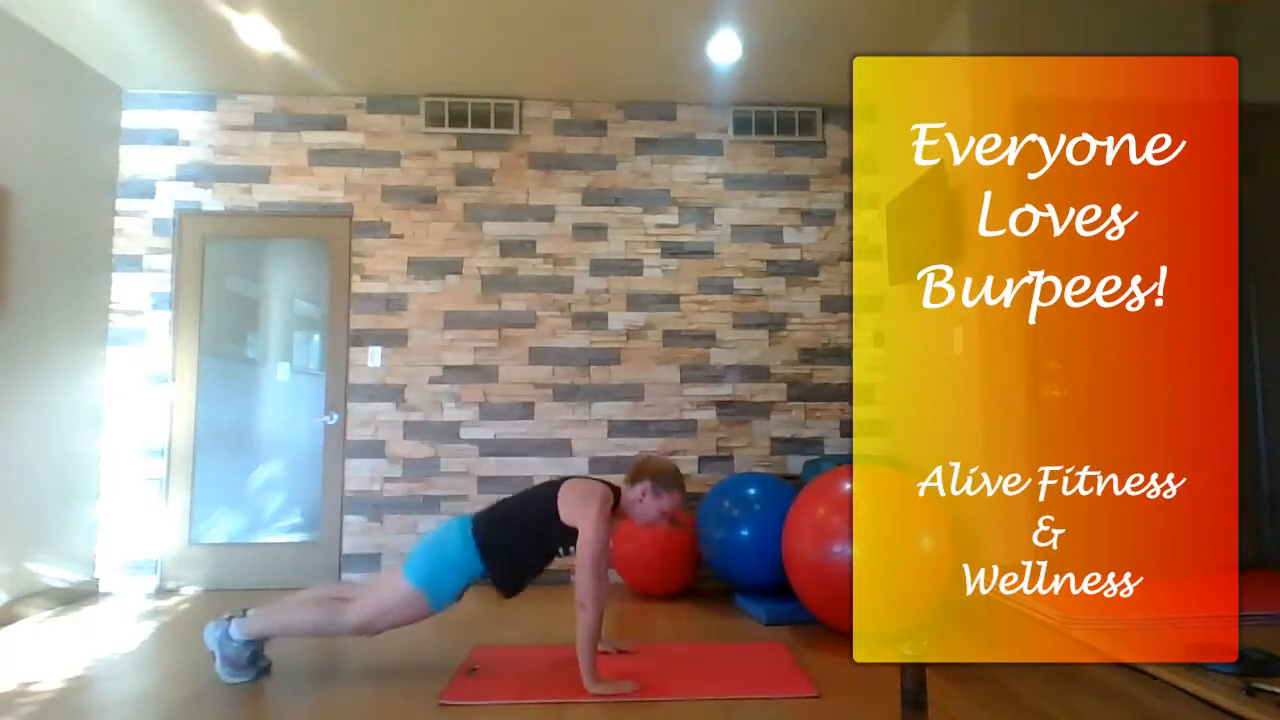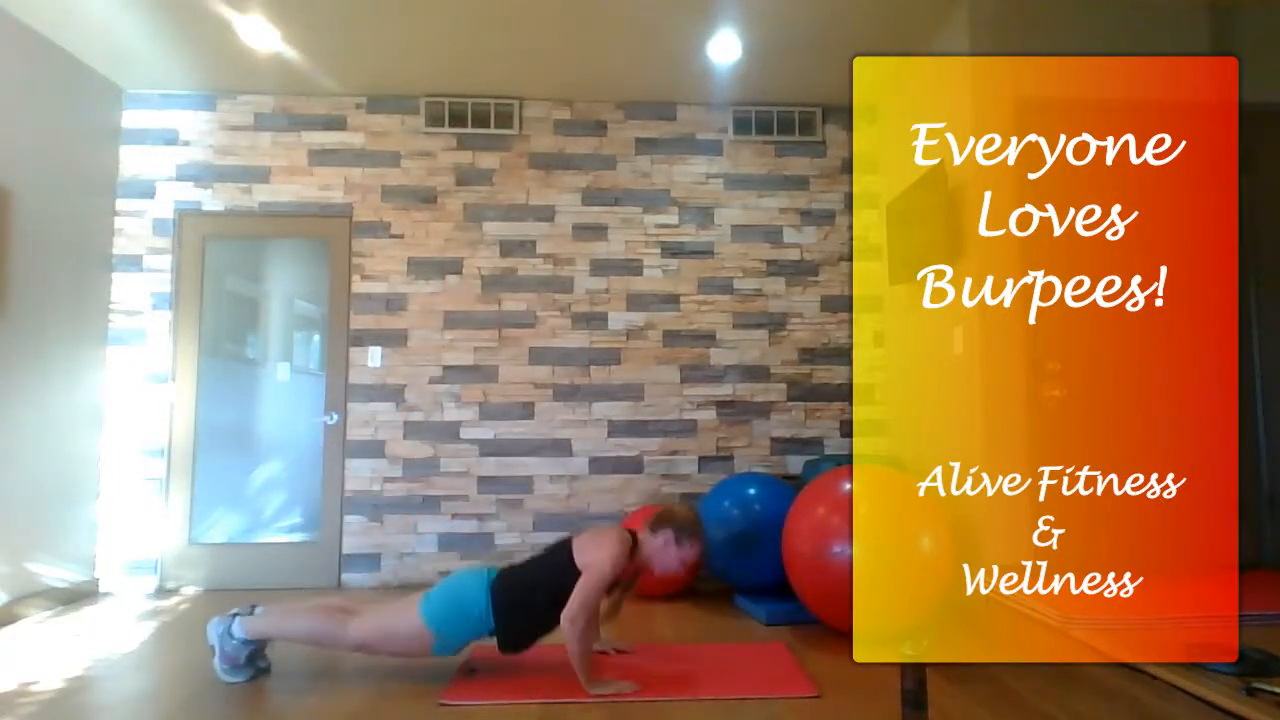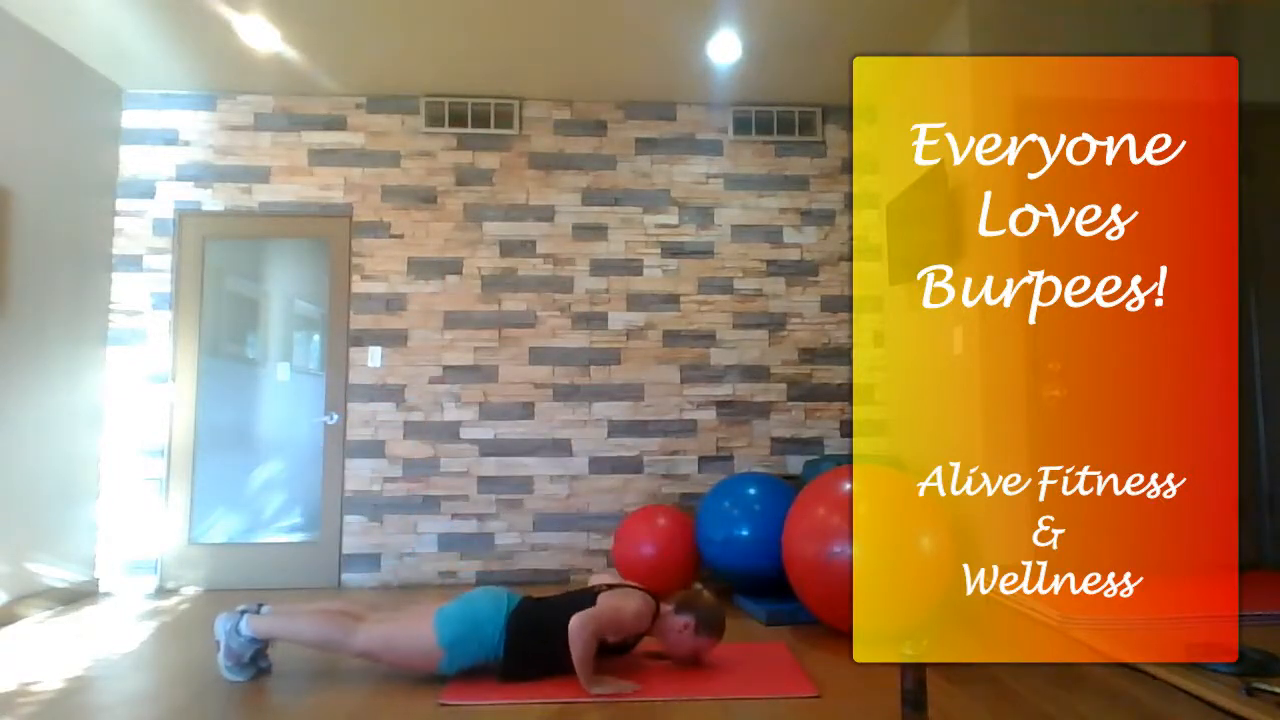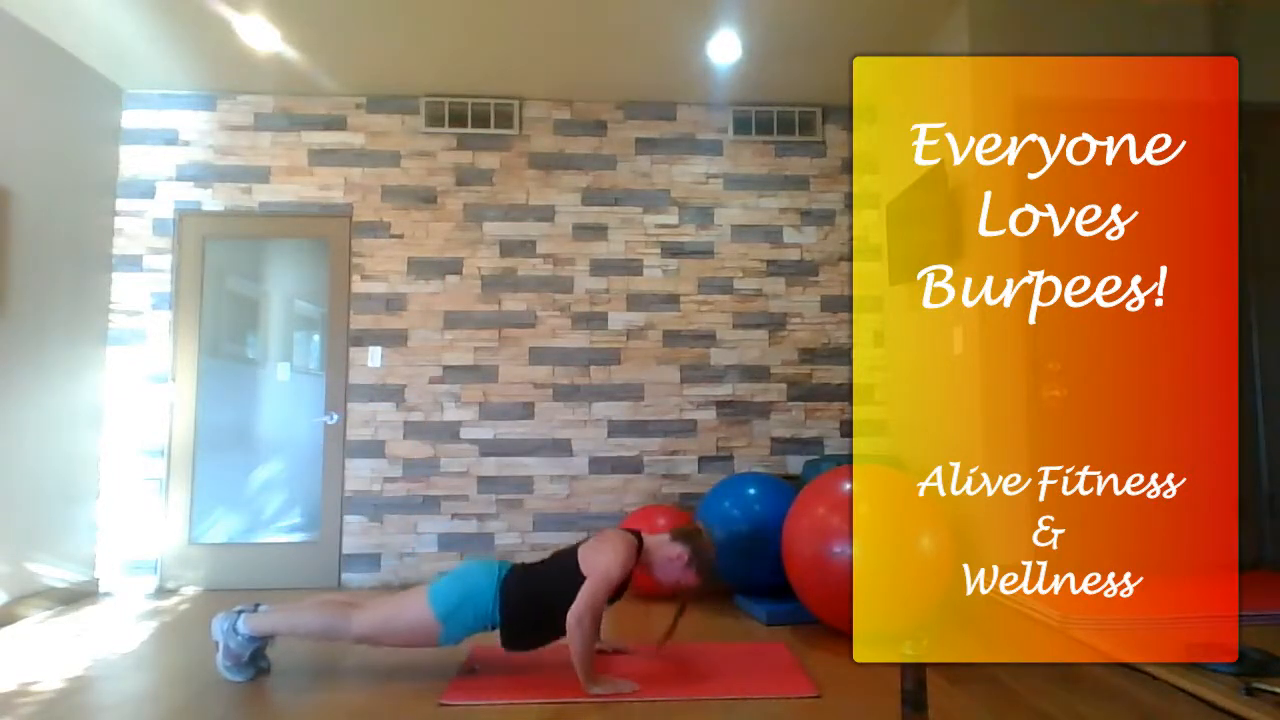
dt=0.5s
person 1, frame 1
left shoulder: (601, 501)
right shoulder: (598, 506)
left elbow: (590, 581)
right elbow: (587, 596)
left wrist: (595, 641)
right wrist: (591, 679)
left hip: (464, 547)
right hip: (460, 554)
left knee: (360, 596)
right knee: (357, 619)
left ankle: (247, 622)
right ankle: (235, 632)
person 1, frame 2
left shoulder: (620, 543)
right shoulder: (616, 550)
right elbow: (574, 617)
left wrist: (593, 641)
right wrist: (591, 683)
left hip: (485, 591)
right hip: (478, 607)
left knee: (364, 614)
right knee: (356, 633)
left ankle: (250, 620)
right ankle: (240, 629)
person 1, frame 3
left shoulder: (636, 597)
right shoulder: (640, 613)
right elbow: (580, 627)
left wrist: (618, 649)
right wrist: (592, 681)
left hip: (500, 611)
right hip: (490, 629)
left knee: (370, 621)
right knee: (359, 638)
left ankle: (258, 617)
right ankle: (246, 627)
person 1, frame 4
left shoulder: (625, 545)
right shoulder: (622, 555)
right elbow: (578, 616)
left wrist: (595, 642)
right wrist: (591, 681)
left hip: (493, 583)
right hip: (485, 597)
left knee: (368, 613)
right knee: (359, 625)
left ankle: (255, 618)
right ankle: (244, 626)
